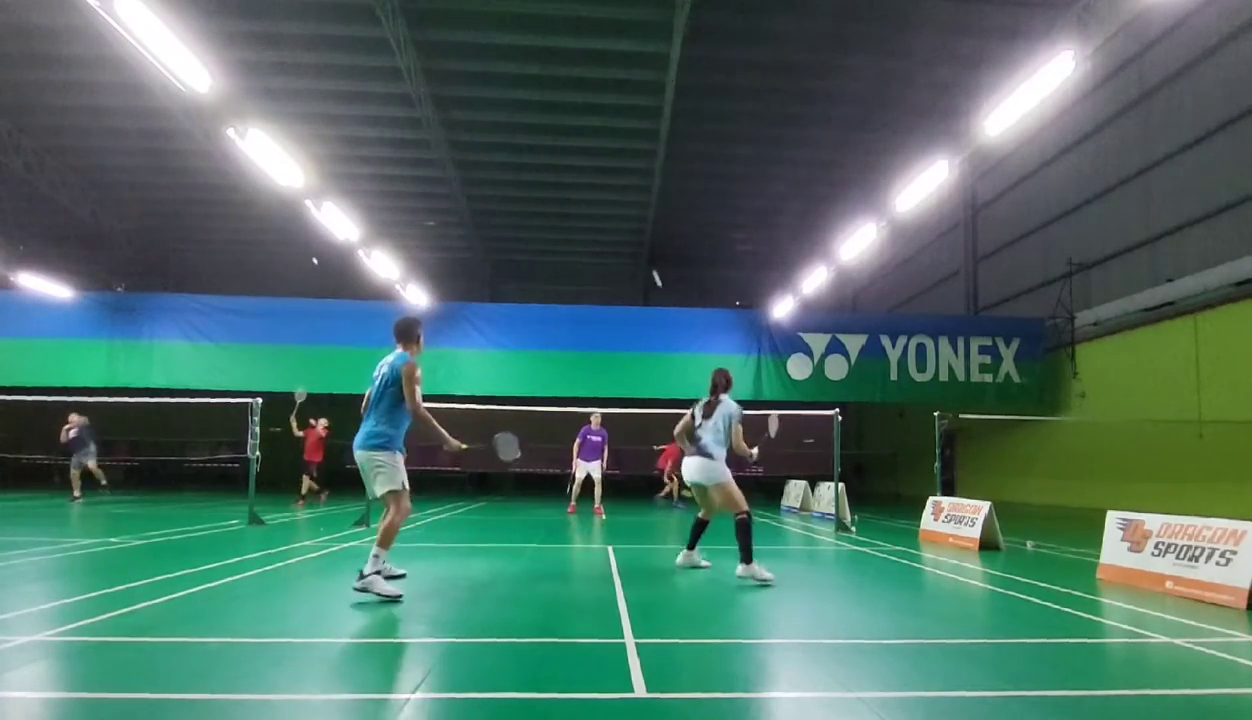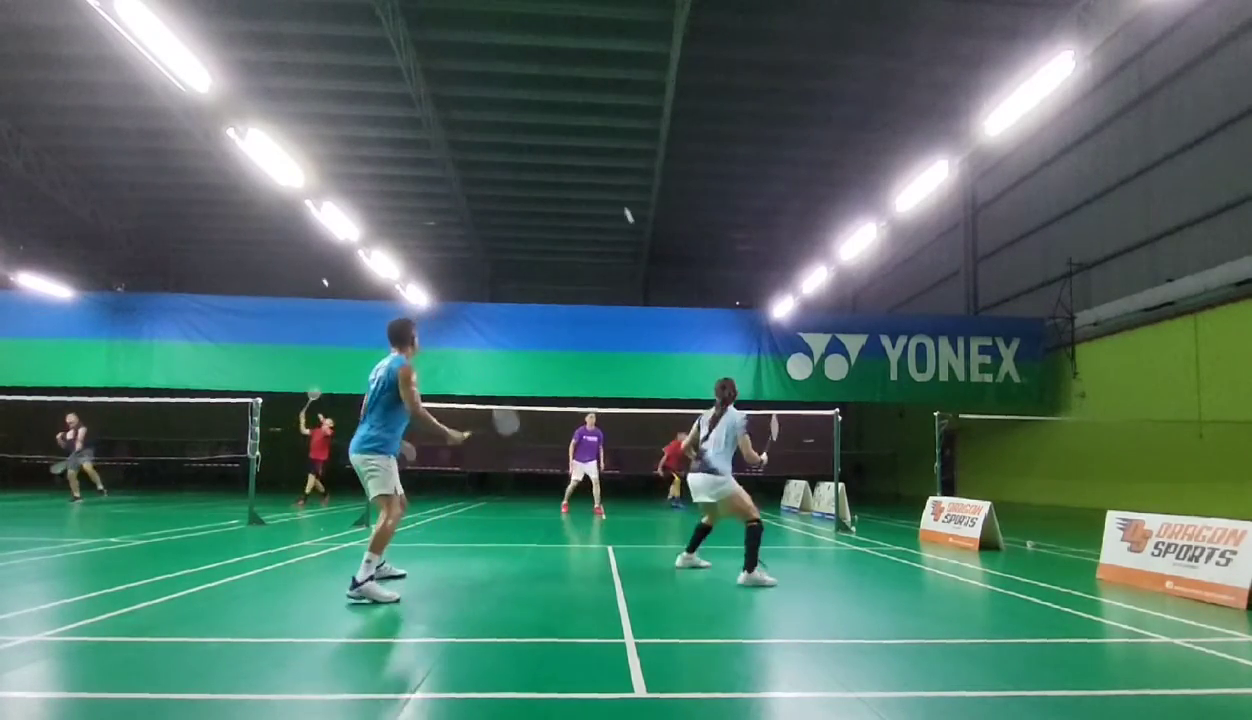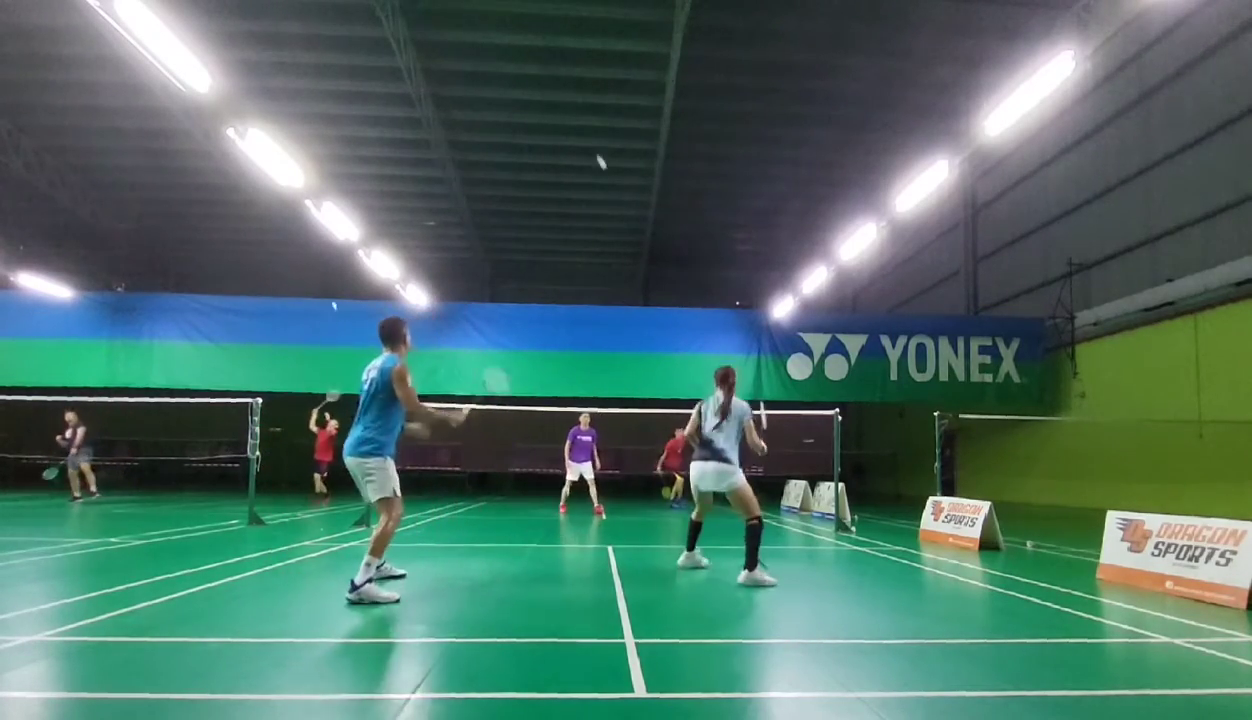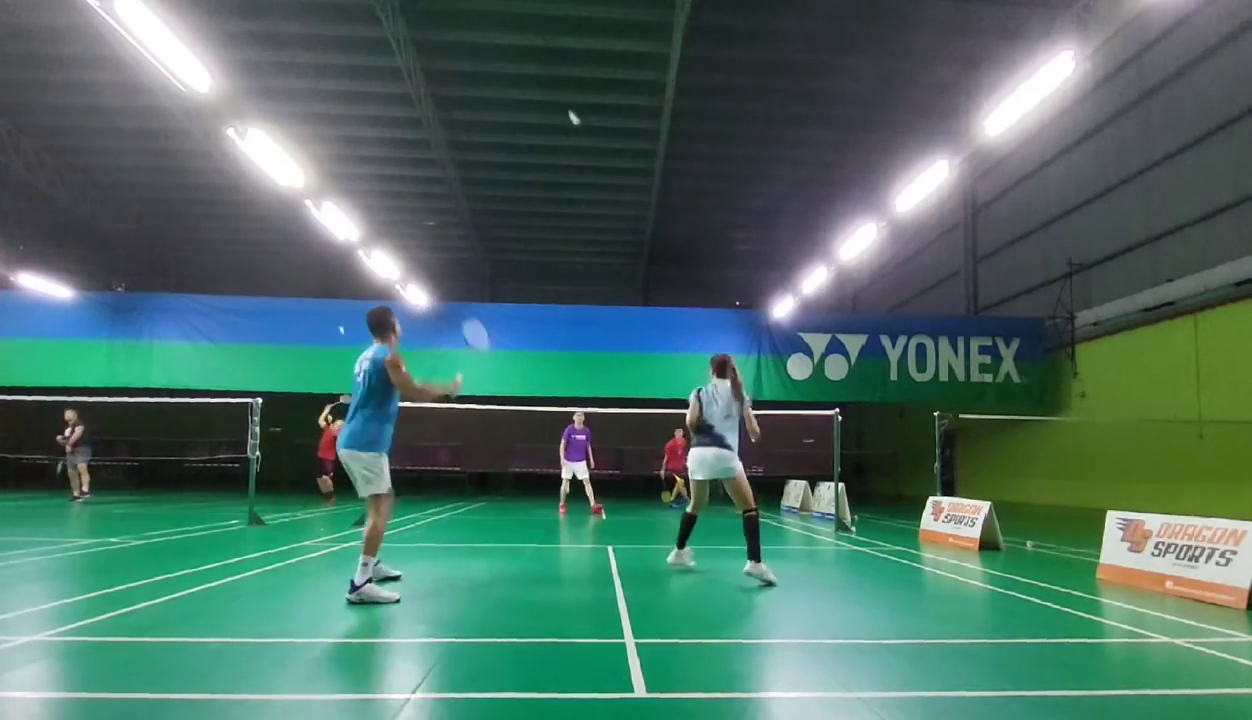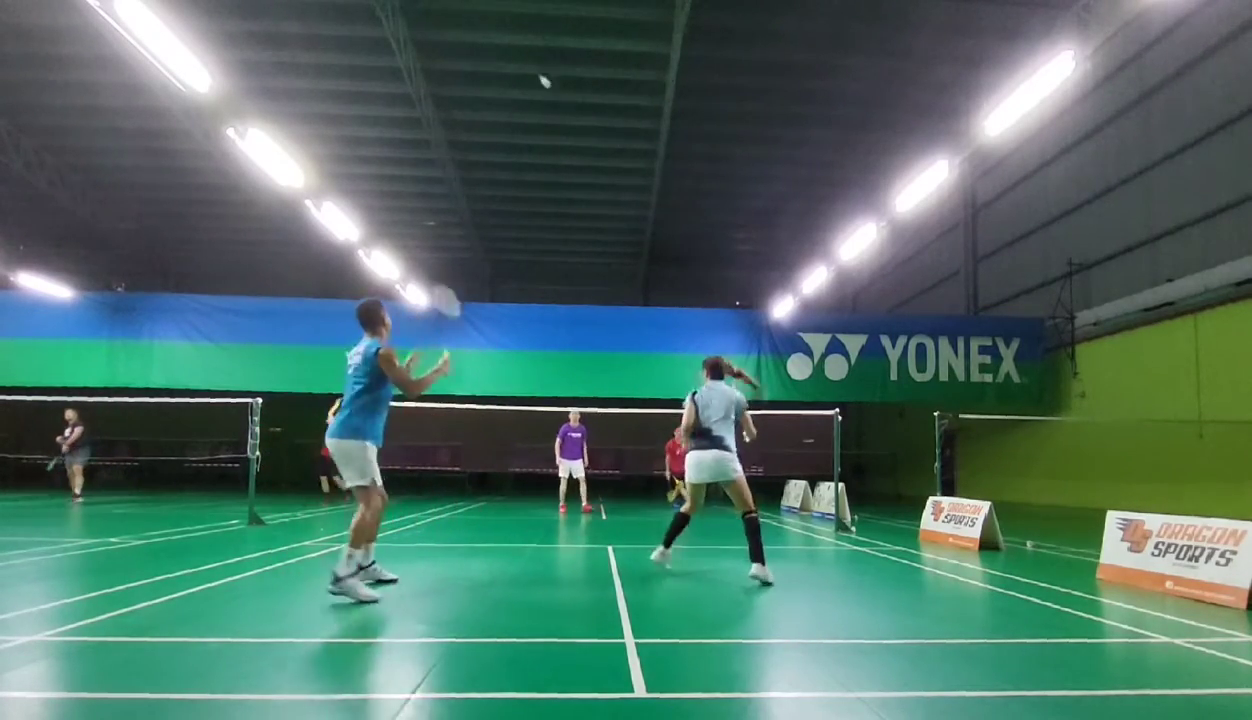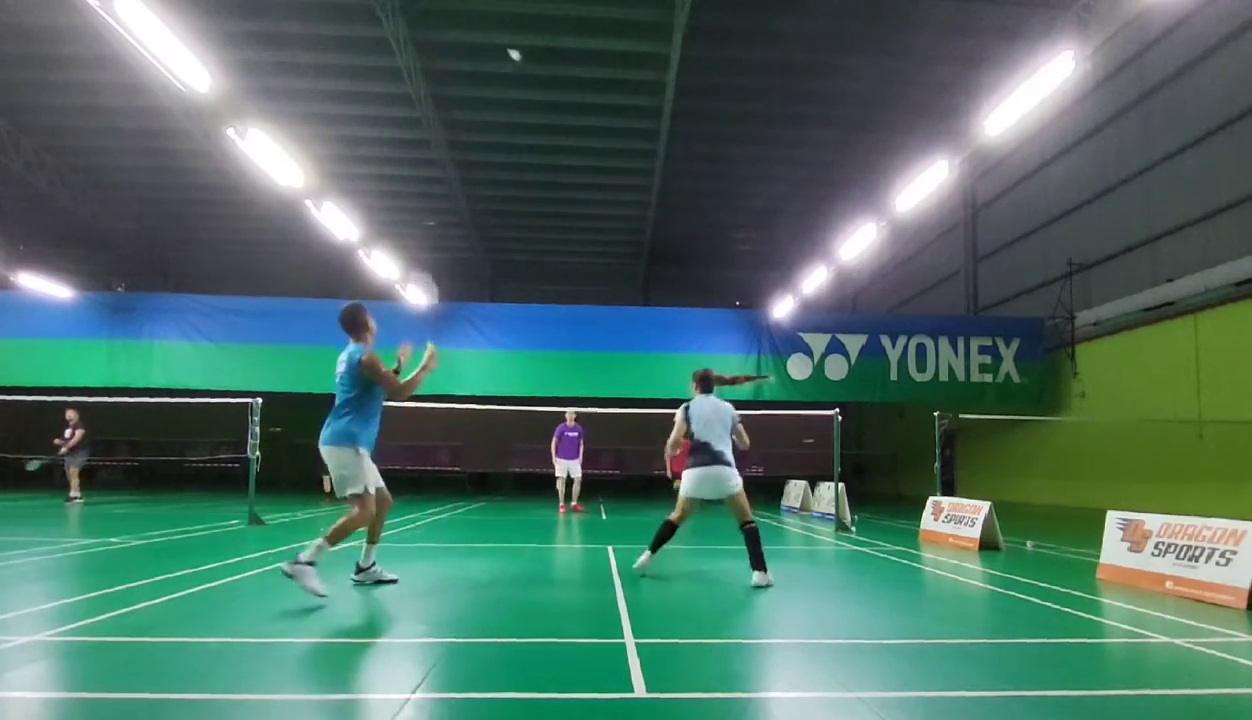
dt=0.1s
person 1, frame 1
left shoulder: (384, 364)
right shoulder: (409, 366)
right elbow: (415, 408)
right wrist: (445, 438)
left hip: (366, 444)
right hip: (381, 446)
left knee: (397, 505)
right knee: (400, 508)
left ankle: (378, 564)
right ankle: (368, 575)
person 1, frame 2
left shoulder: (380, 367)
right shoulder: (404, 368)
right elbow: (415, 409)
left wrist: (396, 440)
right wrist: (448, 433)
left hip: (362, 447)
right hip: (377, 450)
left knee: (395, 505)
right knee: (391, 513)
left ankle: (377, 564)
right ankle: (362, 580)
person 1, frame 3
left shoulder: (375, 366)
right shoulder: (397, 367)
right elbow: (413, 407)
left wrist: (406, 425)
right wrist: (448, 416)
left hip: (357, 449)
right hip: (372, 452)
left knee: (394, 507)
right knee: (391, 514)
left ankle: (377, 564)
right ankle: (362, 584)
person 1, frame 4
left shoulder: (365, 357)
right shoulder: (389, 356)
right elbow: (413, 393)
left wrist: (416, 388)
right wrist: (448, 389)
left hip: (351, 442)
right hip: (365, 445)
left knee: (384, 503)
right knee: (379, 510)
left ankle: (372, 565)
right ankle: (361, 583)
person 1, frame 5
left shoulder: (358, 351)
right shoulder: (379, 350)
right elbow: (410, 388)
left wrist: (403, 369)
right wrist: (441, 368)
left hip: (345, 435)
right hip: (352, 436)
left knee: (376, 501)
right knee: (371, 504)
left ankle: (365, 565)
right ankle: (345, 574)
person 1, frame 6
left shoulder: (351, 356)
right shoulder: (366, 356)
left elbow: (380, 392)
right elbow: (400, 392)
left wrist: (399, 366)
right wrist: (426, 366)
left hip: (349, 442)
right hip: (346, 443)
left knee: (383, 502)
right knee: (364, 511)
left ankle: (367, 566)
right ankle: (304, 561)
person 2, frame 1
left shoulder: (700, 406)
right shoulder: (732, 407)
left elbow: (678, 433)
right elbow: (738, 446)
right wrist: (751, 453)
left hip: (690, 465)
right hip: (711, 465)
left knee: (707, 511)
right knee: (742, 512)
left ankle: (689, 554)
right ankle: (747, 564)
person 2, frame 2
left shoulder: (704, 417)
right shoulder: (738, 418)
left elbow: (686, 447)
right elbow: (748, 455)
right wrist: (761, 460)
left hip: (695, 477)
right hip: (717, 477)
left knee: (712, 517)
right knee: (753, 518)
left ankle: (687, 556)
right ankle: (750, 572)
person 2, frame 3
left shoulder: (702, 405)
right shoulder: (742, 407)
left elbow: (689, 435)
right elbow: (755, 443)
right wrist: (762, 448)
left hip: (699, 466)
right hip: (724, 467)
left knee: (700, 511)
right knee: (754, 516)
left ankle: (689, 555)
right ankle: (750, 570)
person 2, frame 4
left shoulder: (699, 392)
right shoulder: (740, 394)
left elbow: (691, 421)
right elbow: (754, 430)
right wrist: (754, 436)
left hip: (698, 453)
right hip: (724, 454)
left knee: (696, 505)
right knee: (749, 508)
left ankle: (679, 552)
right ankle: (755, 563)
person 2, frame 5
left shoulder: (695, 395)
right shoulder: (737, 395)
left elbow: (686, 425)
right elbow: (751, 433)
left wrist: (685, 442)
right wrist: (747, 436)
left hip: (697, 457)
right hip: (724, 456)
left knee: (690, 506)
right knee: (749, 511)
left ankle: (664, 551)
right ankle: (758, 565)
person 2, frame 6
left shoulder: (687, 409)
right shoulder: (727, 408)
left elbow: (675, 439)
right elbow: (744, 444)
left wrist: (669, 454)
right wrist: (734, 440)
left hip: (696, 471)
right hip: (723, 470)
left knee: (678, 515)
right knee: (747, 521)
left ankle: (648, 557)
right ankle: (760, 572)
